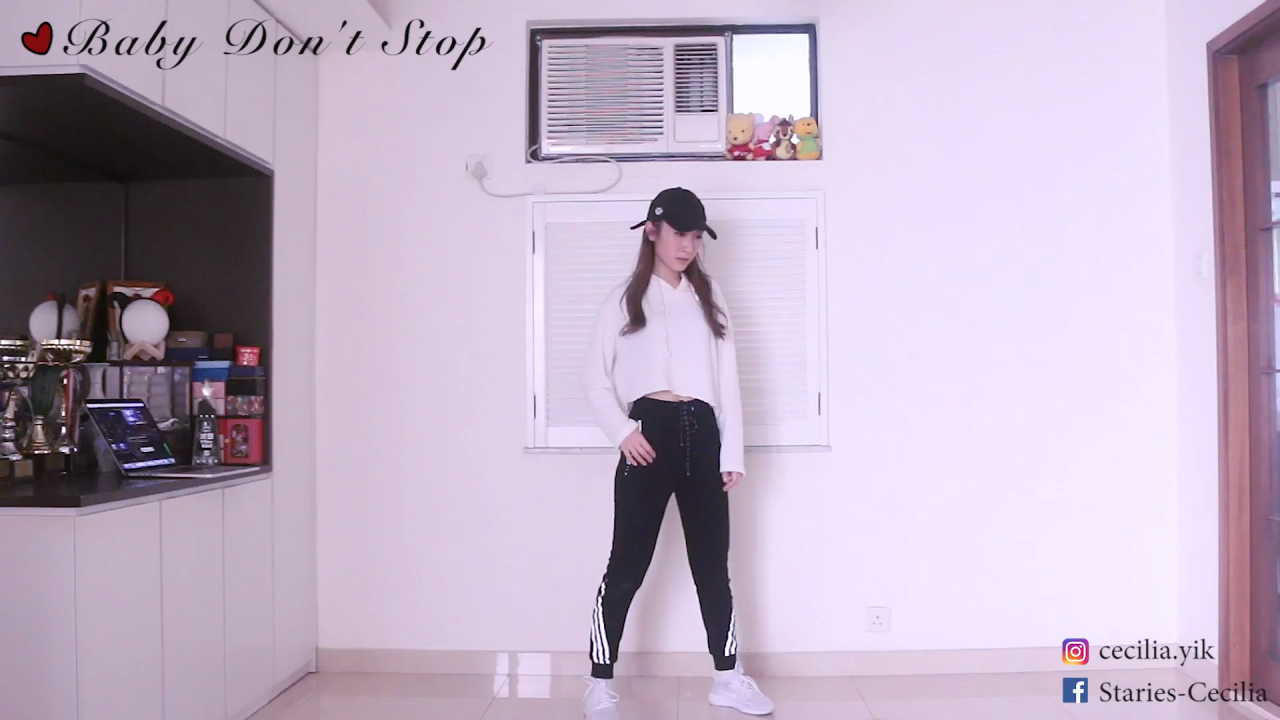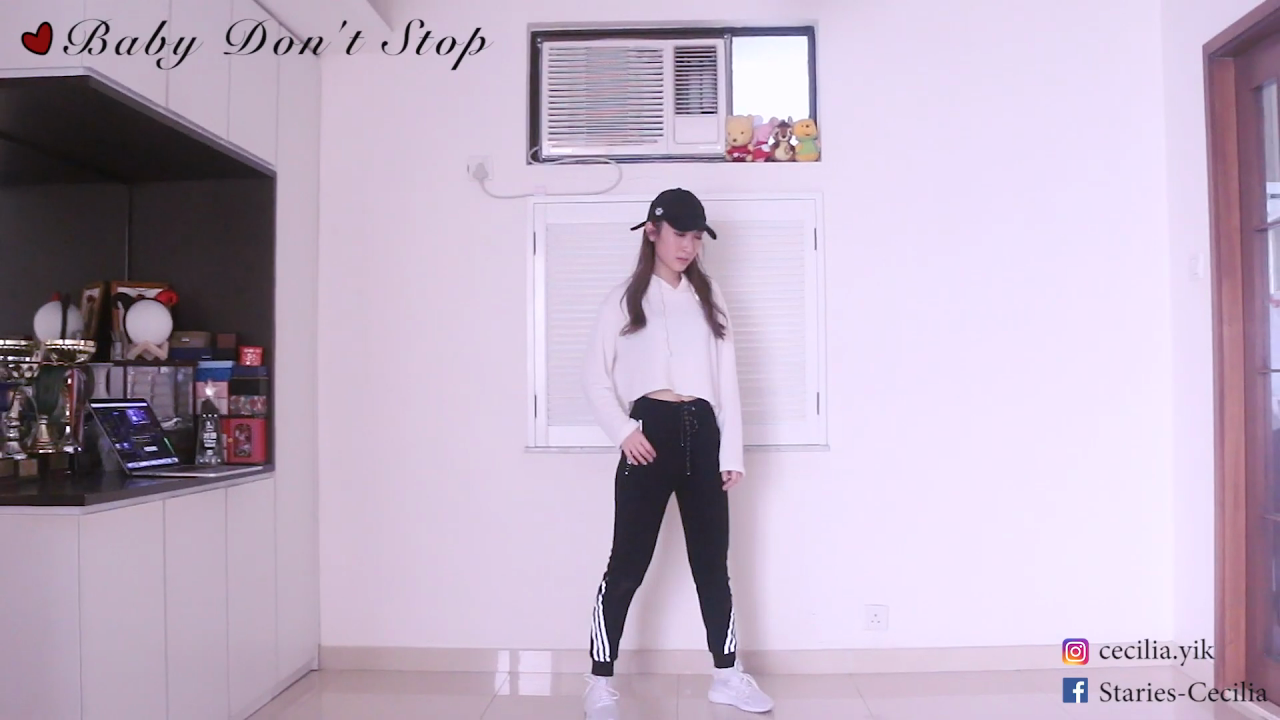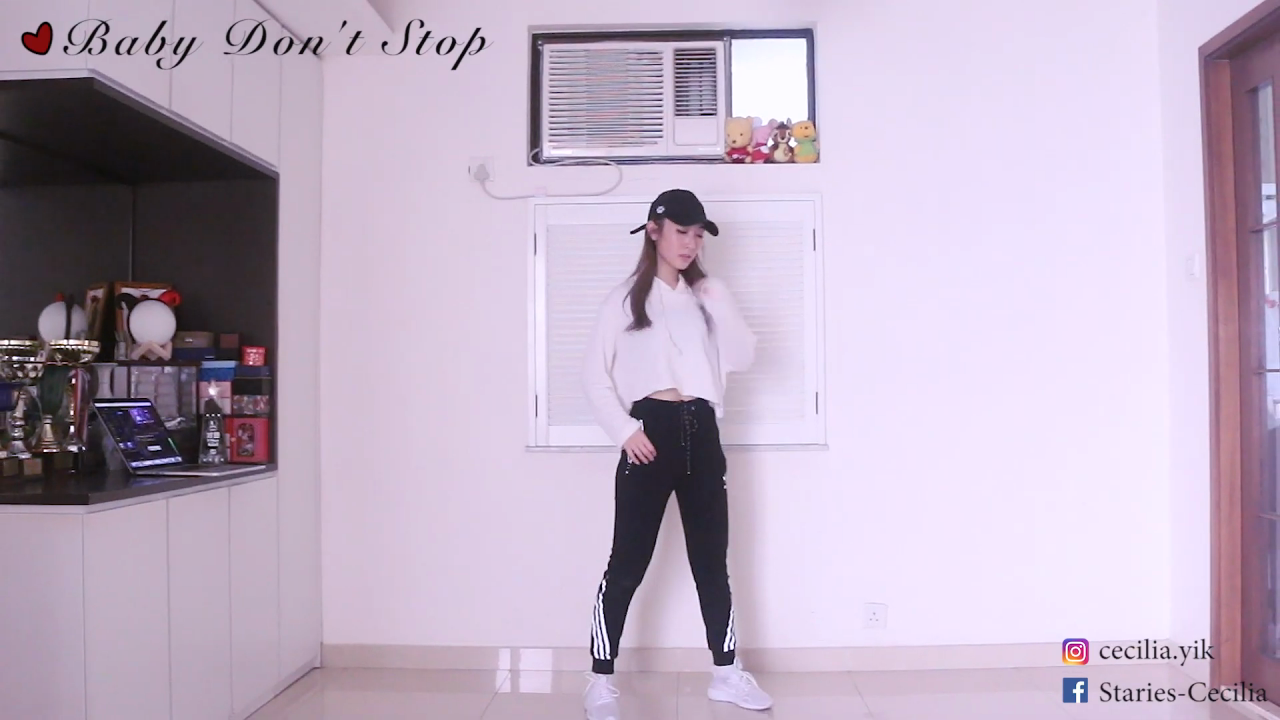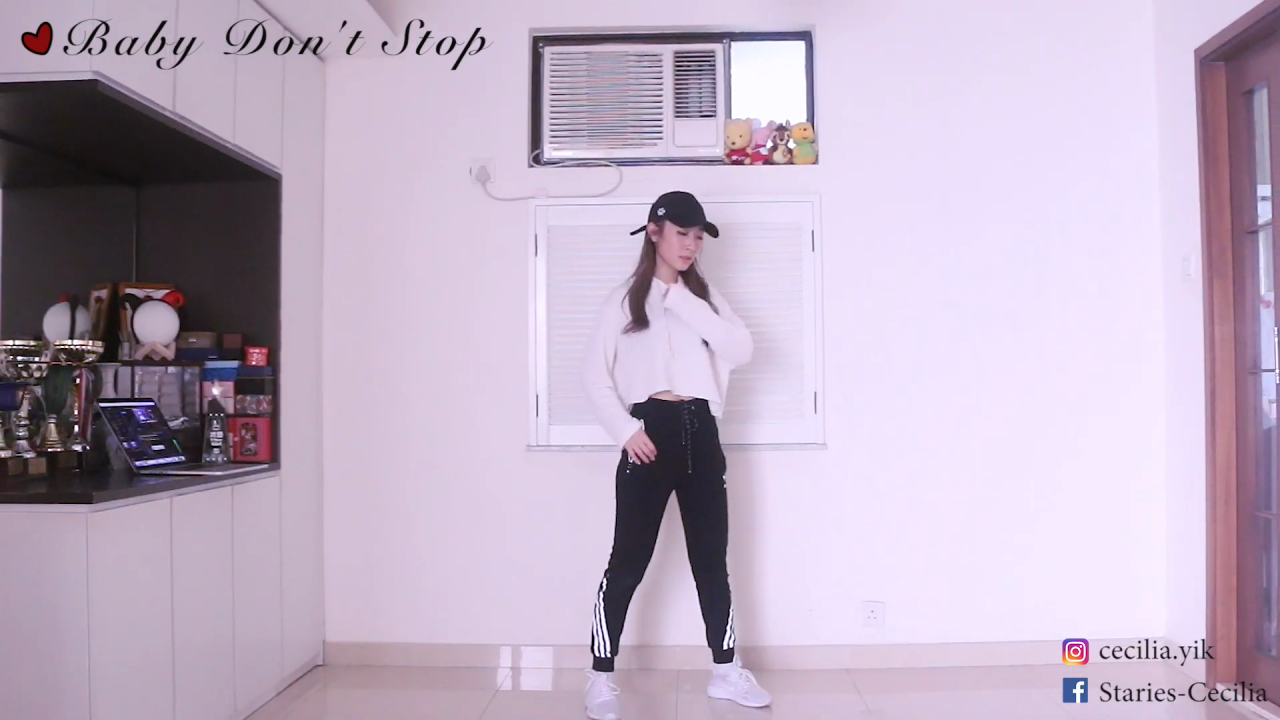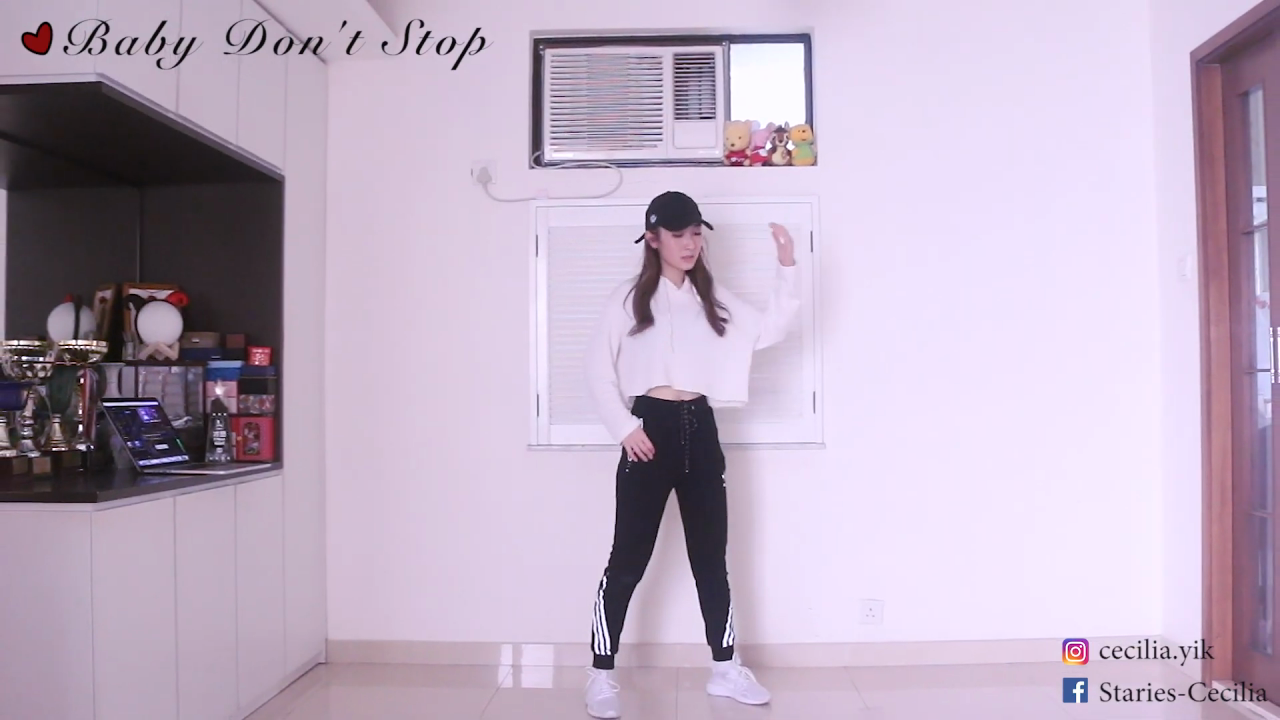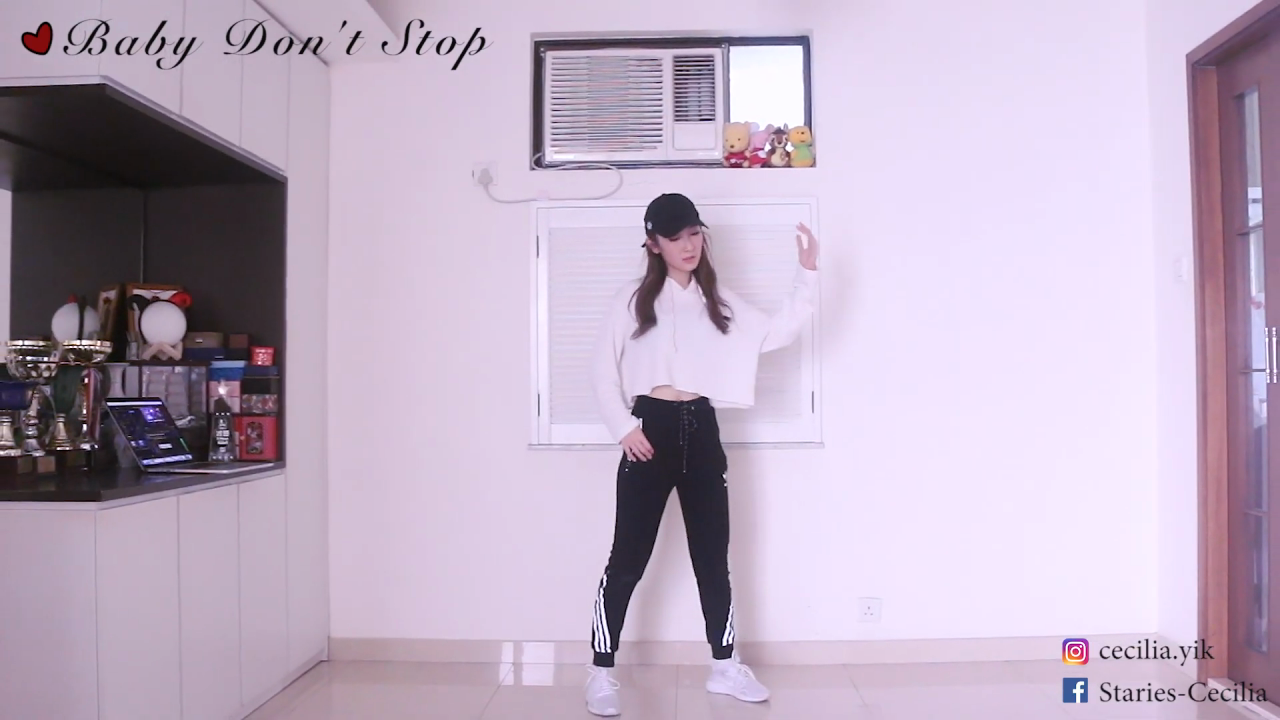
dt=0.5s
person 1, frame 1
left shoulder: (708, 295)
right shoulder: (625, 298)
left elbow: (727, 376)
right elbow: (594, 376)
left wrist: (733, 450)
right wrist: (622, 430)
left hip: (701, 434)
right hip: (650, 432)
left knee: (712, 563)
right knee: (627, 565)
left ankle: (727, 676)
person 1, frame 2
left shoulder: (708, 295)
right shoulder: (625, 297)
left elbow: (726, 377)
right elbow: (595, 376)
left wrist: (733, 449)
right wrist: (623, 430)
left hip: (701, 433)
right hip: (651, 431)
left knee: (712, 562)
right knee: (627, 564)
left ankle: (727, 674)
person 1, frame 3
left shoulder: (703, 295)
right shoulder: (626, 298)
left elbow: (740, 357)
right elbow: (595, 374)
left wrist: (719, 304)
right wrist: (624, 429)
left hip: (700, 432)
right hip: (651, 431)
left knee: (711, 560)
right knee: (628, 563)
left ankle: (726, 672)
person 1, frame 4
left shoulder: (704, 296)
right shoulder: (625, 299)
left elbow: (741, 350)
right elbow: (595, 374)
left wrist: (684, 303)
right wrist: (625, 430)
left hip: (700, 432)
right hip: (651, 432)
left knee: (712, 559)
right knee: (628, 561)
left ankle: (725, 670)
right ankle: (601, 678)
person 1, frame 5
left shoulder: (713, 299)
right shoulder: (629, 298)
left elbow: (770, 329)
right elbow: (597, 369)
left wrist: (787, 269)
right wrist: (624, 426)
left hip: (700, 431)
right hip: (650, 429)
left knee: (712, 558)
right knee: (628, 560)
left ankle: (726, 668)
right ankle: (602, 674)
person 1, frame 6
left shoulder: (719, 301)
right shoulder: (633, 299)
left elbow: (777, 333)
right elbow: (603, 368)
left wrist: (807, 273)
right wrist: (623, 427)
left hip: (702, 432)
right hip: (651, 430)
left knee: (712, 558)
right knee: (627, 559)
left ankle: (724, 666)
right ankle: (601, 672)
